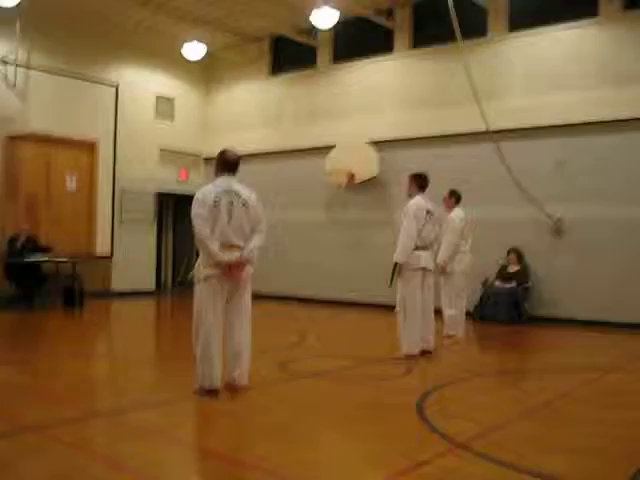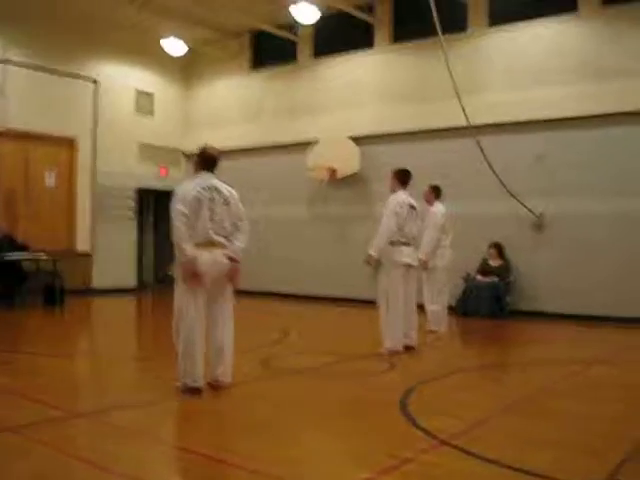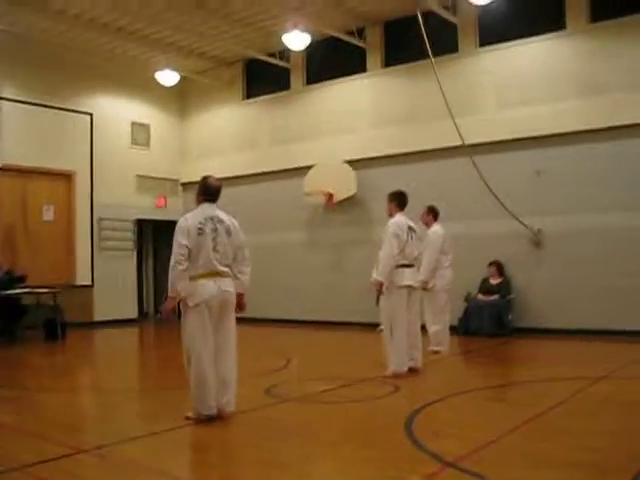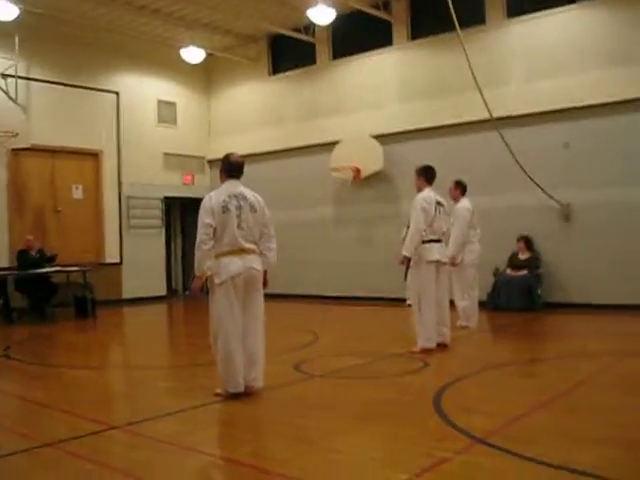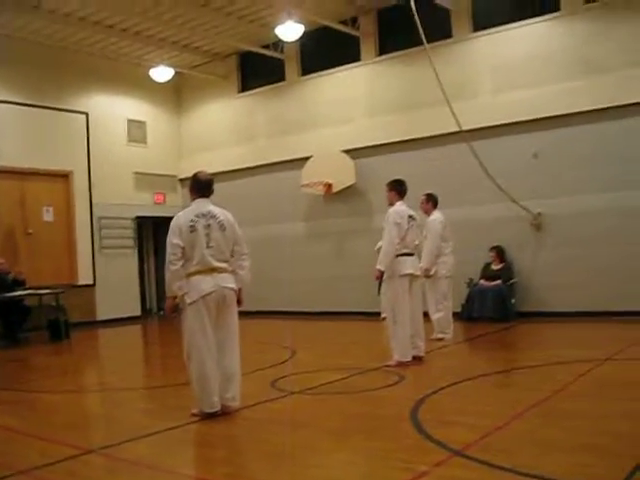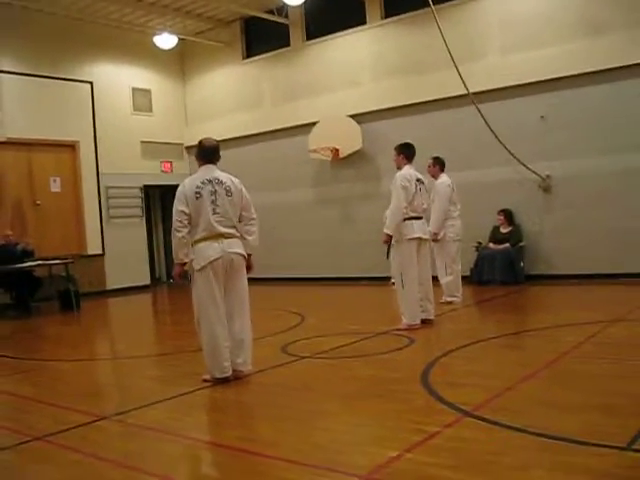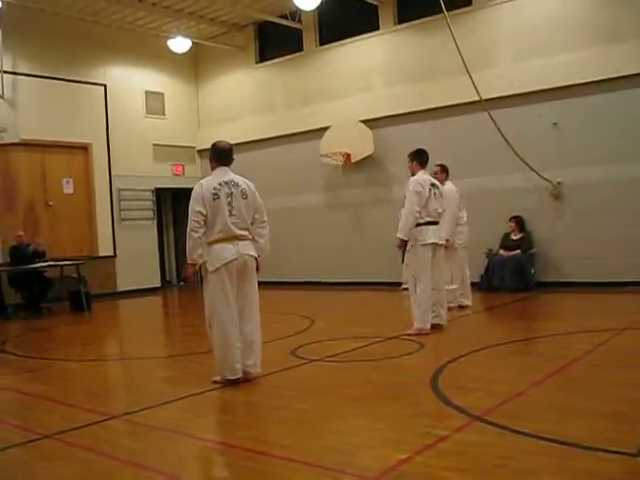
dt=0.5s
person 1, frame 1
left shoulder: (205, 194)
right shoulder: (249, 196)
left elbow: (202, 231)
right elbow: (259, 230)
left wrist: (220, 259)
right wrist: (244, 257)
left hip: (214, 264)
right hip: (240, 264)
left knee: (209, 324)
right knee: (239, 323)
left ankle: (210, 381)
right ankle: (238, 378)
person 1, frame 2
left shoulder: (185, 190)
right shoulder: (229, 192)
left elbow: (180, 230)
right elbow: (241, 228)
left wrist: (188, 262)
right wrist: (234, 260)
left hip: (195, 259)
right hip: (222, 260)
left knee: (190, 322)
right knee: (221, 320)
left ankle: (192, 379)
right ankle: (220, 376)
person 1, frame 3
left shoulder: (188, 221)
right shoulder: (231, 223)
left elbow: (179, 261)
right elbow: (242, 260)
left wrist: (173, 295)
right wrist: (240, 292)
left hip: (199, 290)
right hip: (225, 289)
left knee: (200, 351)
right knee: (224, 349)
left ankle: (205, 408)
right ankle: (224, 405)
person 1, frame 4
left shoulder: (212, 199)
right shoulder: (256, 199)
left elbow: (205, 240)
right elbow: (268, 238)
left wrist: (201, 274)
right wrist: (264, 268)
left hip: (225, 268)
right hip: (252, 266)
left knee: (227, 328)
right knee: (252, 325)
left ankle: (233, 384)
right ankle: (252, 381)
person 1, frame 5
left shoulder: (181, 219)
right shoulder: (227, 217)
left elbow: (174, 261)
right elbow: (241, 255)
left wrist: (172, 294)
right wrist: (239, 287)
left hip: (197, 287)
right hip: (225, 285)
left knee: (201, 348)
right knee: (227, 344)
left ankle: (209, 404)
right ankle: (229, 400)
person 1, frame 6
left shoulder: (187, 187)
right shoulder: (234, 183)
left elbow: (180, 227)
right elbow: (249, 221)
left wrist: (180, 260)
right wrist: (248, 252)
left hip: (205, 253)
right hip: (233, 250)
left knee: (211, 315)
right knee: (237, 310)
left ankle: (221, 369)
right ankle: (240, 364)
person 1, frame 7
left shoulder: (203, 187)
right shoulder: (247, 186)
left elbow: (196, 228)
right elbow: (261, 224)
left wrist: (193, 260)
right wrist: (257, 254)
left hip: (218, 255)
right hip: (245, 252)
left knee: (223, 316)
right knee: (248, 312)
left ankle: (231, 371)
right ankle: (250, 367)
person 2, frame 1
left shoulder: (413, 205)
right shoulder: (430, 208)
left elbow: (408, 234)
right elbow: (433, 235)
left wrist: (399, 259)
right wrist: (428, 255)
left hip: (413, 258)
right hip: (427, 258)
left knee: (409, 305)
right knee: (425, 303)
left ankle: (411, 347)
right ankle: (426, 344)
person 2, frame 2
left shoulder: (395, 201)
right shoulder: (413, 204)
left elbow: (386, 230)
right elbow: (415, 231)
left wrist: (373, 253)
right wrist: (409, 249)
left hip: (394, 253)
right hip: (410, 254)
left knee: (392, 300)
right knee: (408, 299)
left ankle: (394, 343)
right ankle: (409, 340)
person 2, frame 3
left shoulder: (394, 224)
right shoulder: (411, 226)
left elbow: (389, 254)
right elbow: (415, 253)
left wrist: (380, 279)
left hip: (396, 277)
right hip: (410, 275)
left knee: (395, 323)
right knee: (410, 321)
left ankle: (398, 366)
right ankle: (413, 361)
person 2, frame 4
left shoulder: (421, 198)
right shoulder: (440, 201)
left elbow: (417, 229)
right elbow: (443, 227)
left wrist: (407, 252)
left hip: (424, 251)
right hip: (439, 250)
left knee: (423, 299)
right knee: (439, 296)
left ankle: (427, 341)
right ankle: (442, 337)
person 2, frame 5
left shoulder: (394, 213)
right shoulder: (411, 214)
left elbow: (391, 243)
right elbow: (414, 241)
left wrist: (381, 267)
left hip: (397, 265)
right hip: (411, 263)
left knee: (398, 312)
right knee: (413, 310)
left ankle: (402, 355)
right ankle: (416, 350)
person 2, frame 6
left shoulder: (401, 177)
right shoulder: (419, 178)
left elbow: (398, 207)
right elbow: (423, 205)
left wrist: (388, 231)
left hip: (405, 229)
right hip: (420, 227)
left knee: (406, 276)
right knee: (422, 274)
left ankle: (412, 319)
right ankle: (426, 313)
person 2, frame 7
left shoulder: (415, 182)
right shoulder: (435, 184)
left elbow: (411, 212)
right elbow: (439, 210)
left wrist: (402, 235)
left hip: (420, 234)
right hip: (435, 232)
left knee: (420, 281)
right knee: (436, 279)
left ankle: (422, 324)
right ankle: (438, 319)
person 3, frame 1
left shoulder: (454, 217)
right shoulder: (458, 215)
left elbow: (451, 241)
left wrist: (442, 261)
right wrist: (444, 260)
left hip: (454, 262)
right hip: (457, 261)
left knee: (452, 297)
right knee: (455, 296)
left ankle: (454, 329)
right ankle: (455, 328)
person 3, frame 2
left shoulder: (434, 211)
right shoulder: (439, 210)
left elbow: (432, 236)
left wrist: (424, 257)
right wrist: (425, 256)
left hip: (436, 257)
right hip: (439, 256)
left knee: (434, 291)
right knee: (438, 291)
left ankle: (437, 324)
right ankle: (438, 323)
person 3, frame 3
left shoulder: (433, 233)
right shoulder: (438, 231)
left elbow: (431, 258)
left wrist: (424, 279)
right wrist: (426, 278)
left hip: (436, 278)
right hip: (439, 277)
left knee: (436, 313)
right knee: (438, 312)
left ankle: (439, 344)
right ankle: (439, 343)
person 3, frame 4
left shoulder: (461, 208)
right shoulder: (465, 206)
left elbow: (459, 234)
left wrist: (452, 254)
right wrist: (454, 253)
left hip: (464, 254)
right hip: (467, 252)
left knee: (465, 288)
right knee: (467, 288)
left ankle: (468, 320)
right ankle: (468, 319)
person 3, frame 5
left shoulder: (434, 220)
right shoulder: (437, 218)
left elbow: (433, 246)
left wrist: (426, 266)
right wrist: (427, 265)
left hip: (438, 265)
right hip: (441, 264)
left knee: (439, 300)
right knee: (441, 300)
left ankle: (443, 332)
right ankle: (444, 330)
person 3, frame 6
left shoulder: (441, 183)
right shoulder: (444, 182)
left elbow: (440, 209)
left wrist: (435, 230)
right wrist: (436, 229)
left hip: (447, 229)
right hip: (449, 227)
left knee: (447, 264)
right knee: (451, 263)
left ankle: (452, 295)
right ankle: (453, 294)
person 3, frame 7
left shoulder: (448, 190)
right shoulder: (445, 190)
left elbow: (451, 215)
left wrist: (447, 237)
right wrist: (447, 236)
left hip: (455, 234)
right hip: (456, 233)
left knee: (453, 269)
right knee: (460, 269)
left ankle: (453, 299)
right ankle: (463, 300)
